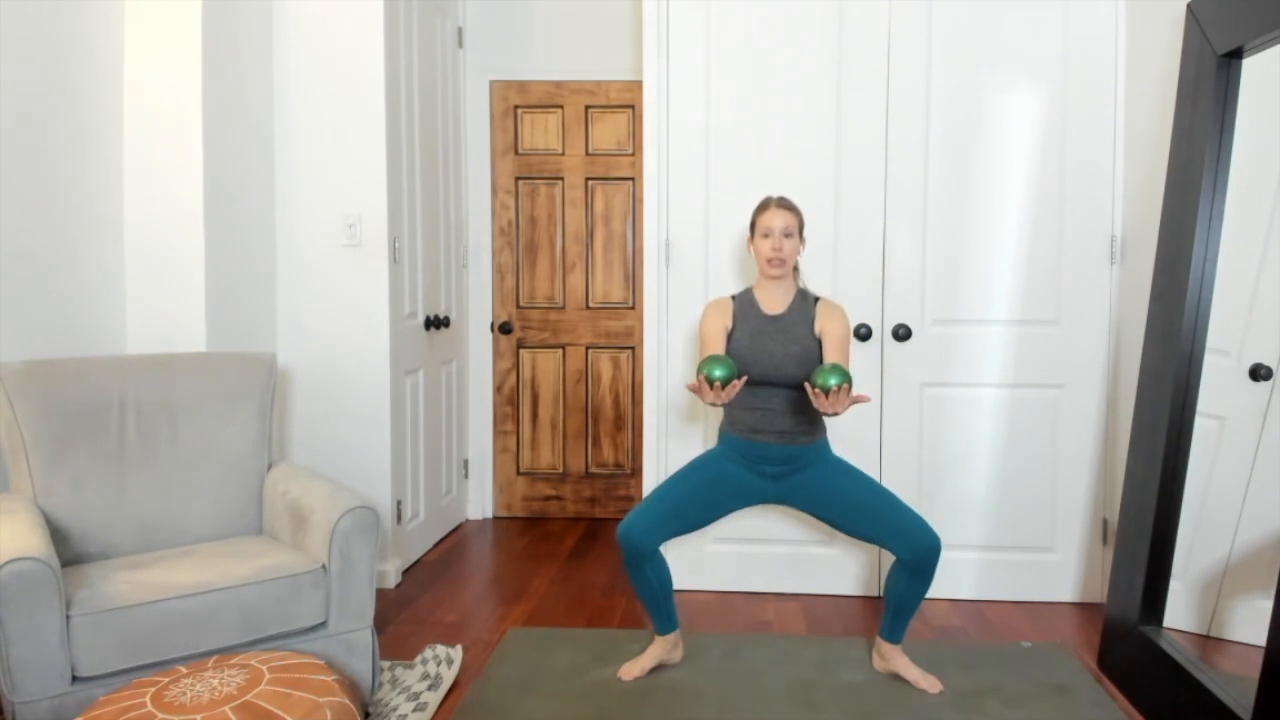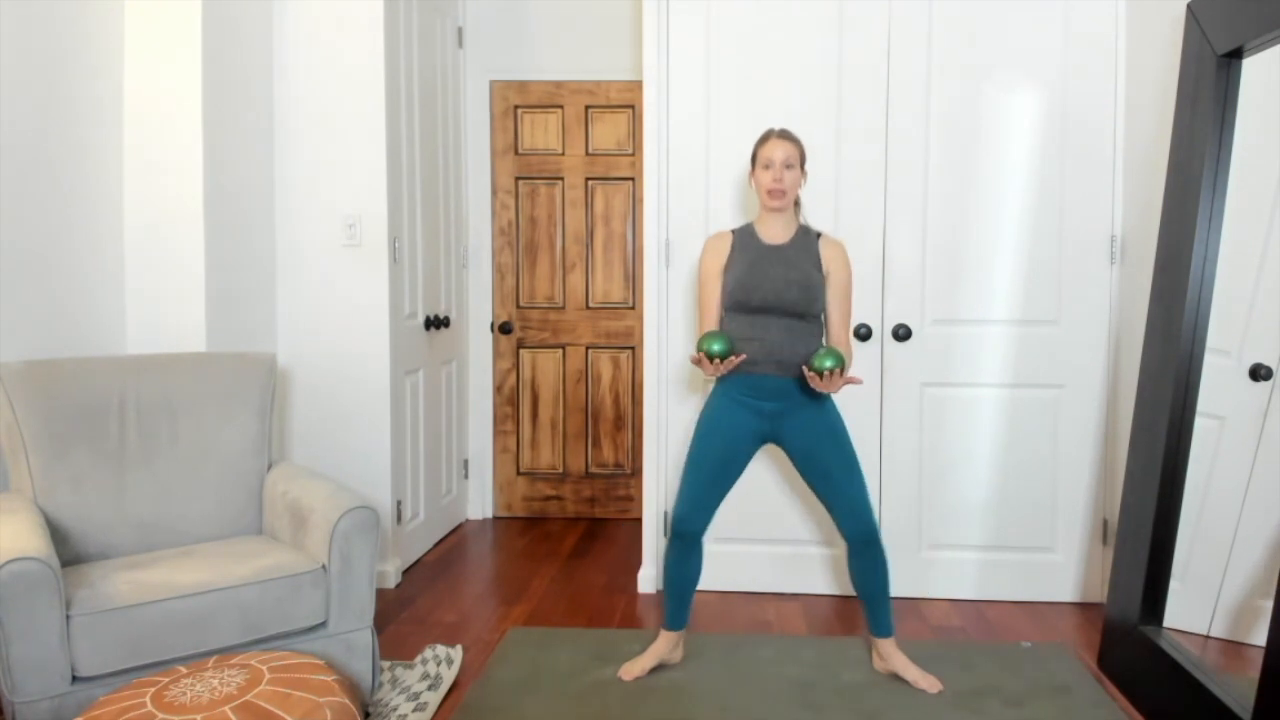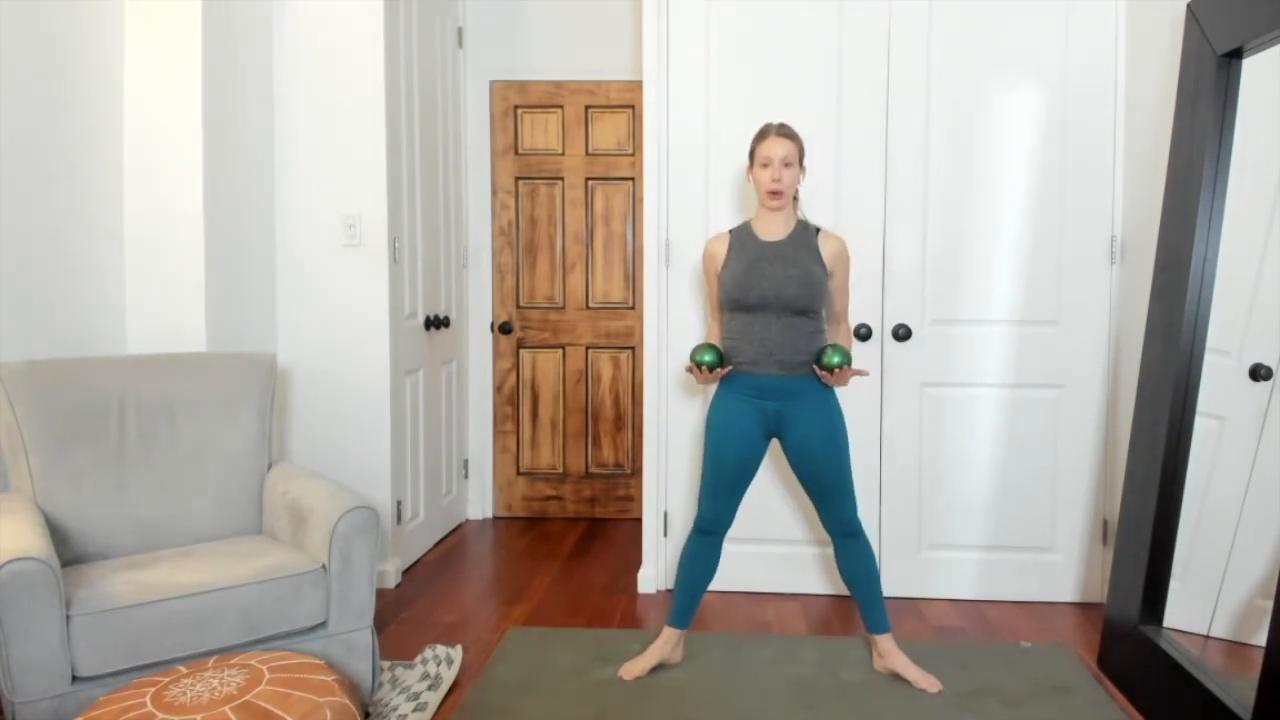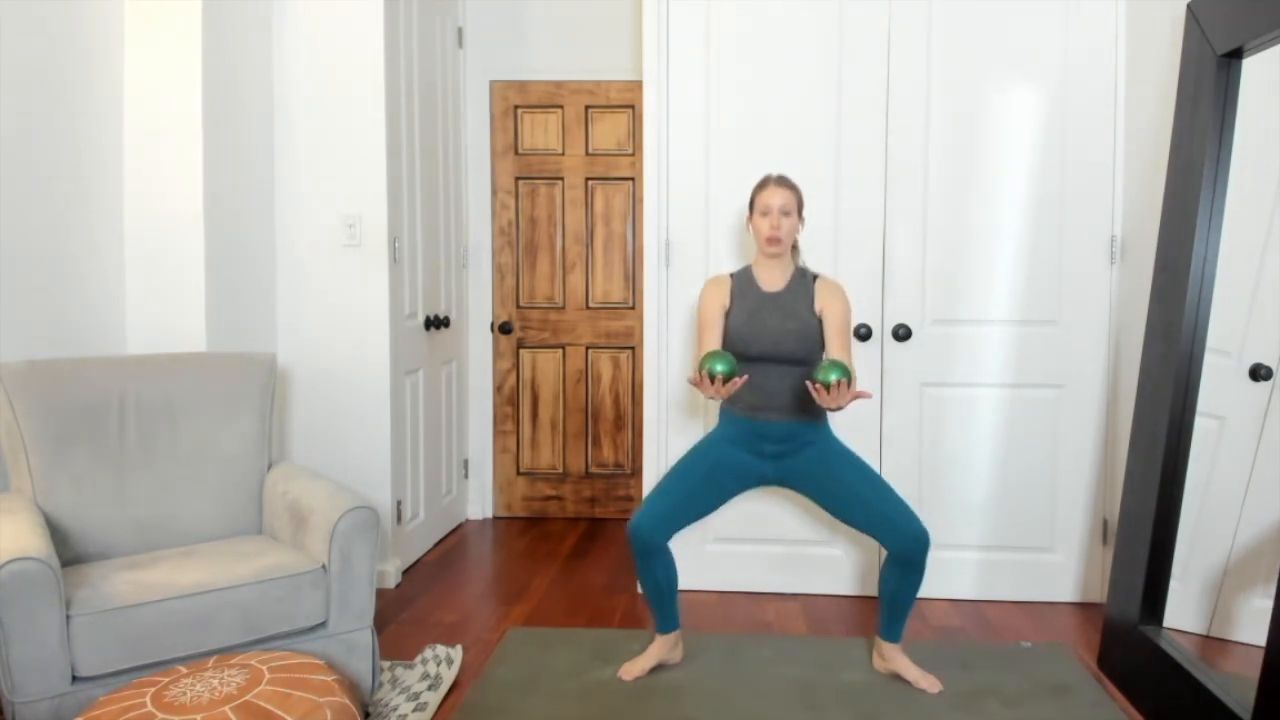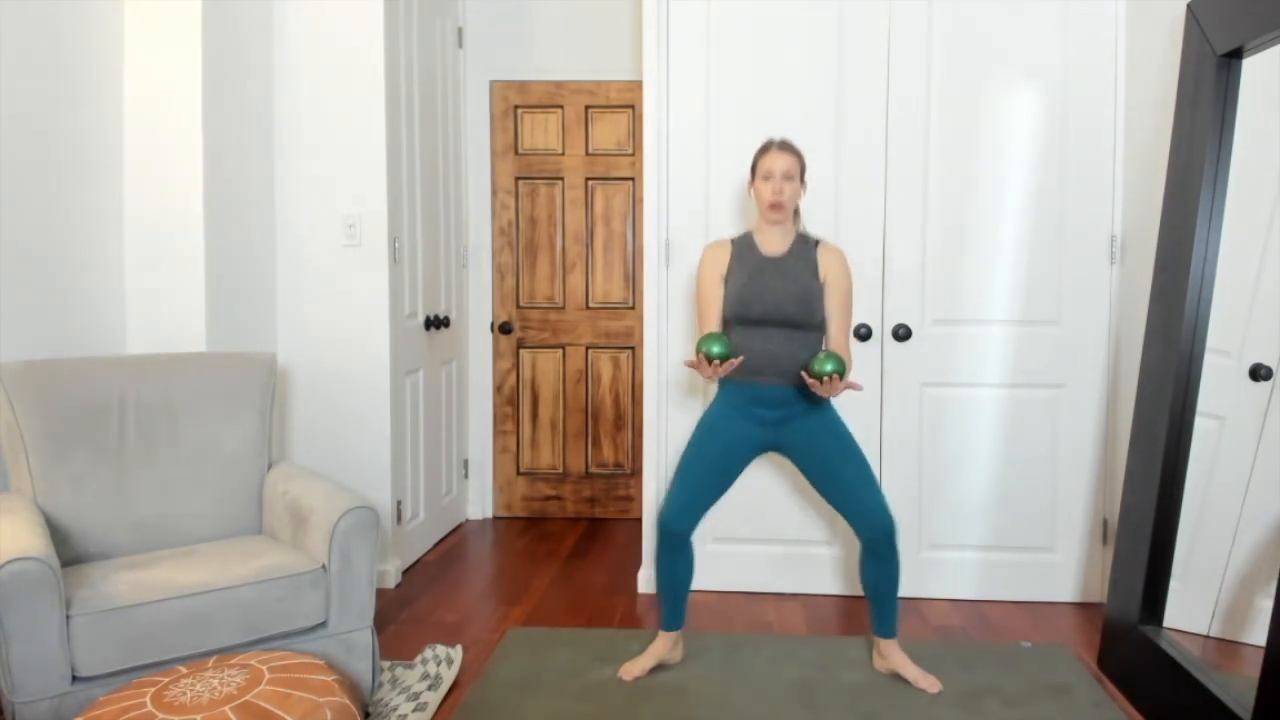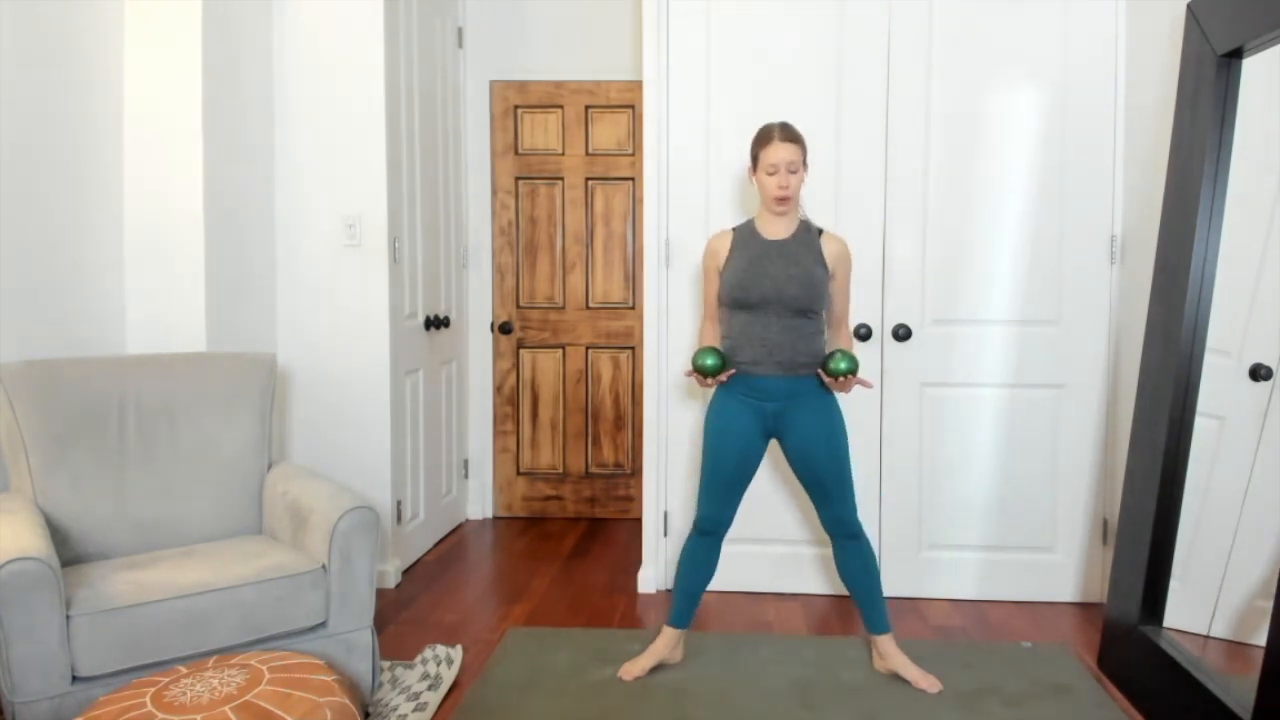
dt=0.7s
person 1, frame 1
left shoulder: (827, 315)
right shoulder: (721, 311)
left elbow: (839, 388)
right elbow: (710, 381)
left wrist: (835, 403)
right wrist: (714, 394)
left hip: (809, 461)
right hip: (736, 457)
left knee: (922, 545)
right knee: (634, 536)
left ankle: (889, 649)
right ankle: (667, 641)
person 1, frame 2
left shoulder: (828, 251)
right shoulder: (721, 246)
left elbow: (839, 338)
right elbow: (708, 333)
left wrist: (835, 374)
right wrist: (711, 361)
left hip: (805, 400)
right hip: (736, 398)
left knee: (860, 525)
right knee: (686, 521)
left ankle: (886, 648)
right ankle: (669, 640)
person 1, frame 3
left shoulder: (828, 248)
right shoulder: (721, 248)
left elbow: (838, 324)
left wrist: (840, 365)
right wrist: (707, 363)
left hip: (808, 399)
right hip: (739, 398)
left knee: (844, 524)
right knee: (710, 523)
left ankle: (885, 648)
right ankle: (670, 640)
person 1, frame 4
left shoulder: (826, 293)
right shoulder: (720, 290)
left elbow: (842, 373)
right elbow: (708, 366)
left wrist: (839, 395)
right wrist: (711, 386)
left hip: (809, 442)
right hip: (736, 439)
left knee: (911, 539)
right knee: (645, 530)
left ankle: (889, 648)
right ankle: (668, 640)
person 1, frame 5
left shoulder: (827, 259)
right shoulder: (720, 256)
left elbow: (839, 350)
right elbow: (708, 342)
left wrist: (833, 380)
right wrist: (709, 366)
left hip: (807, 413)
right hip: (737, 408)
left knee: (879, 526)
right knee: (672, 522)
left ankle: (887, 647)
right ankle: (668, 639)
person 1, frame 6
left shoulder: (830, 248)
right shoulder: (723, 245)
left elbow: (838, 328)
left wrist: (842, 370)
left hip: (808, 399)
right hip: (738, 398)
left knee: (844, 524)
right knee: (710, 523)
left ankle: (885, 648)
right ankle: (670, 640)
